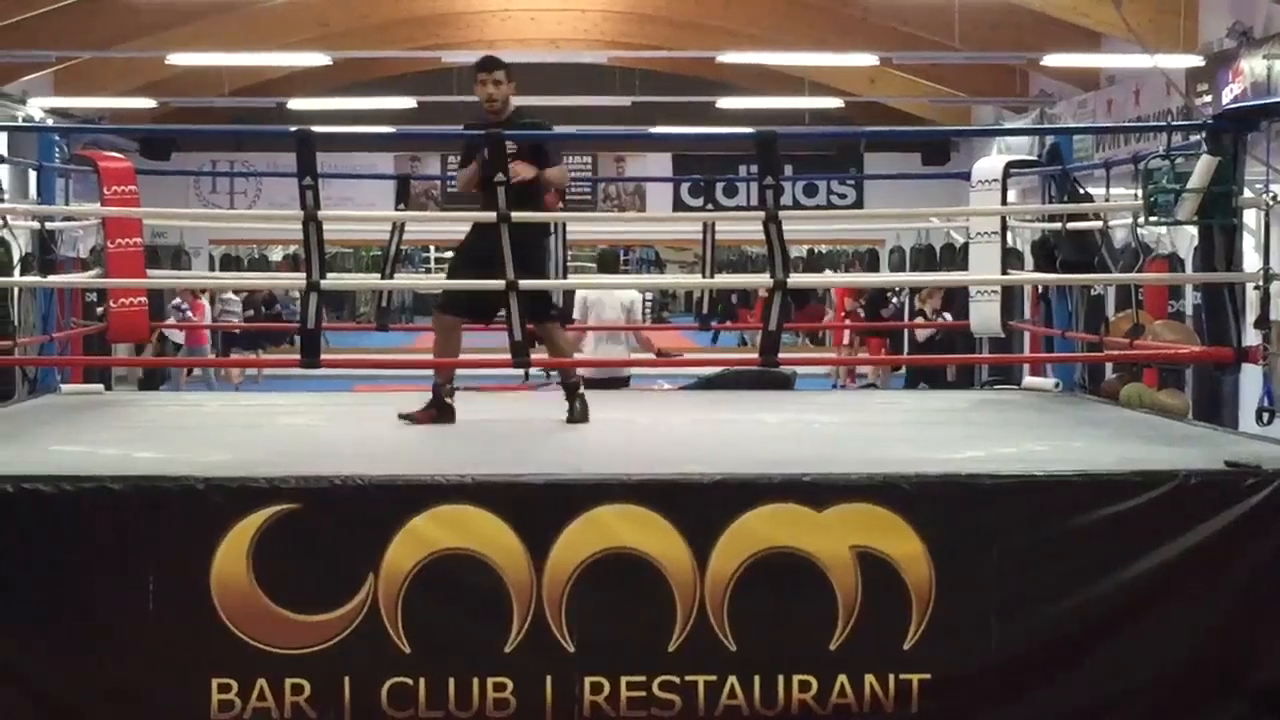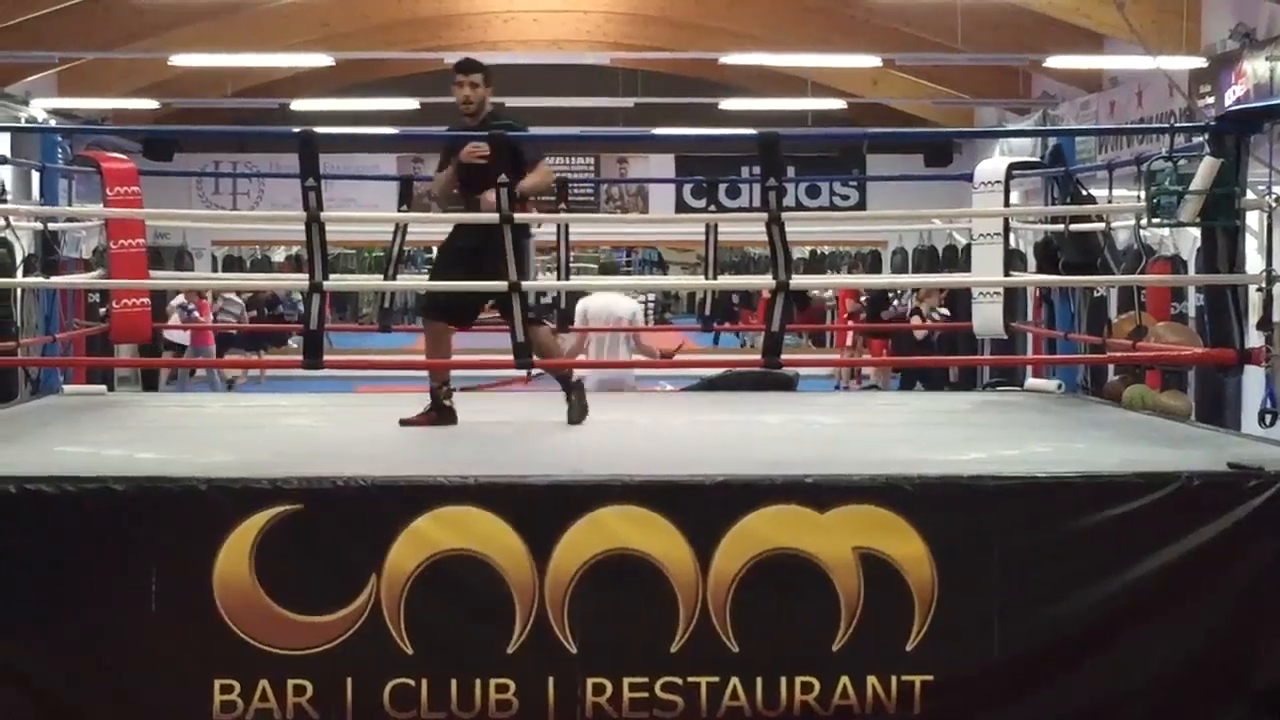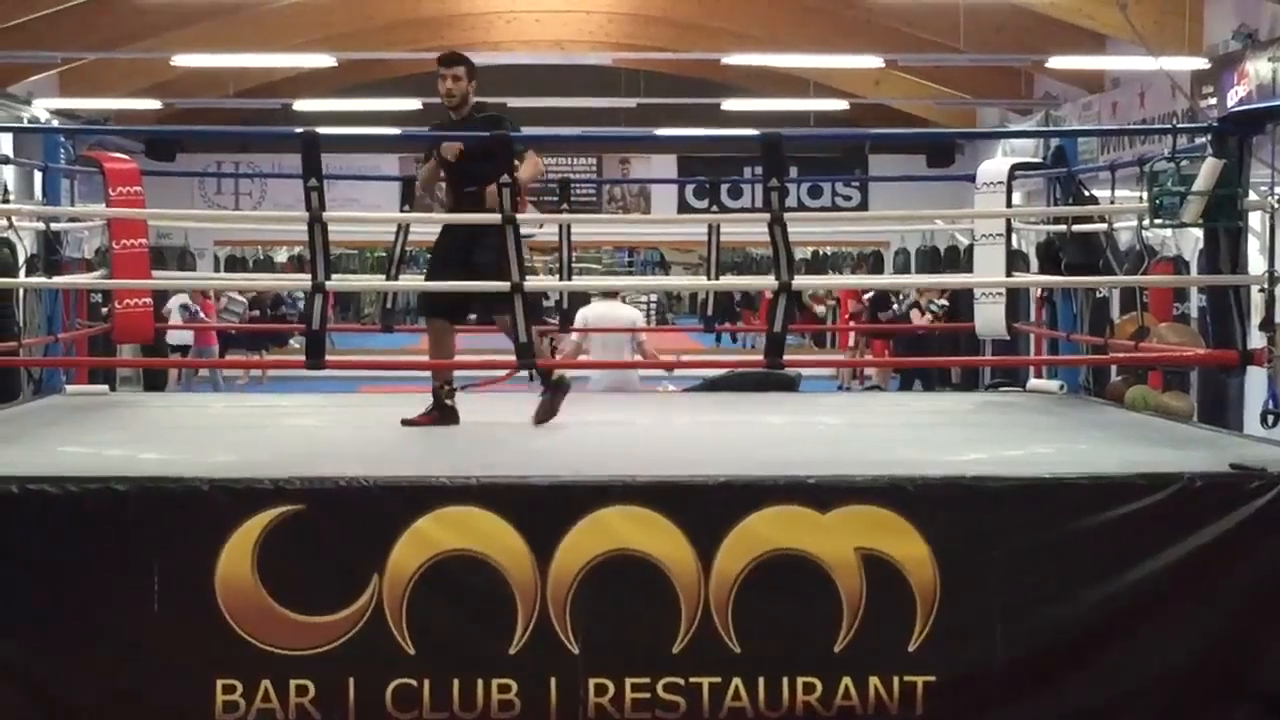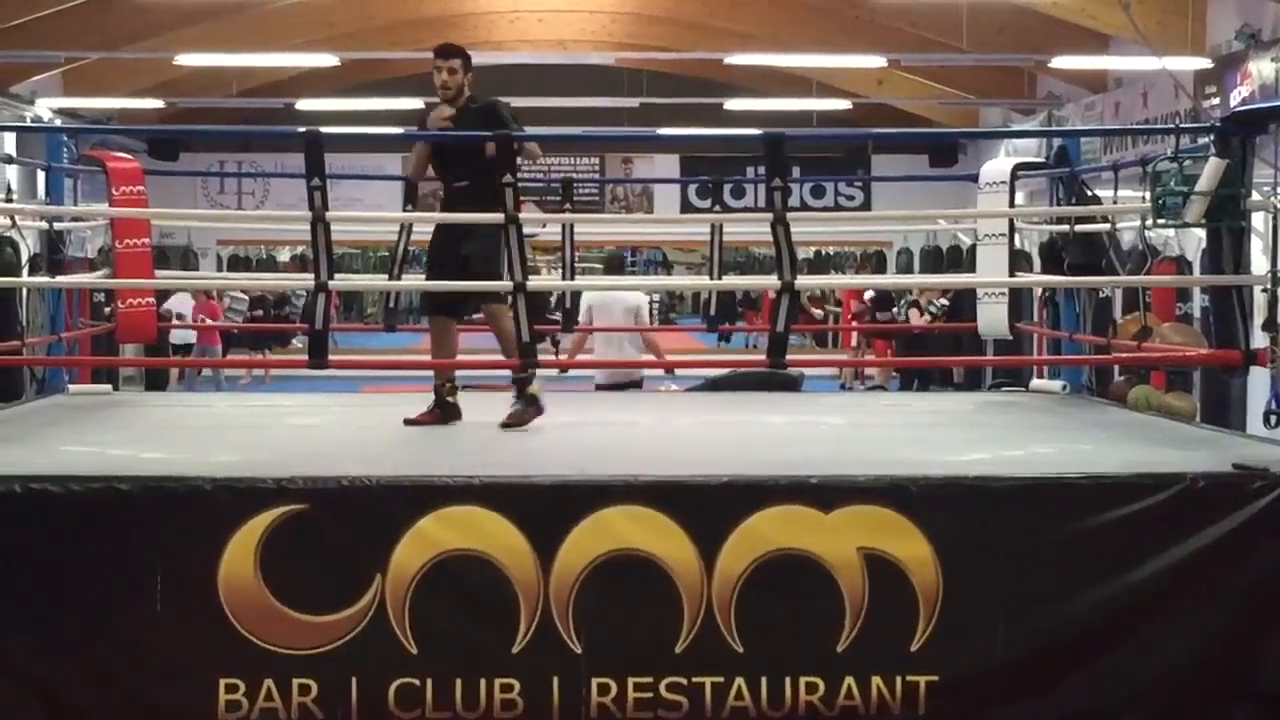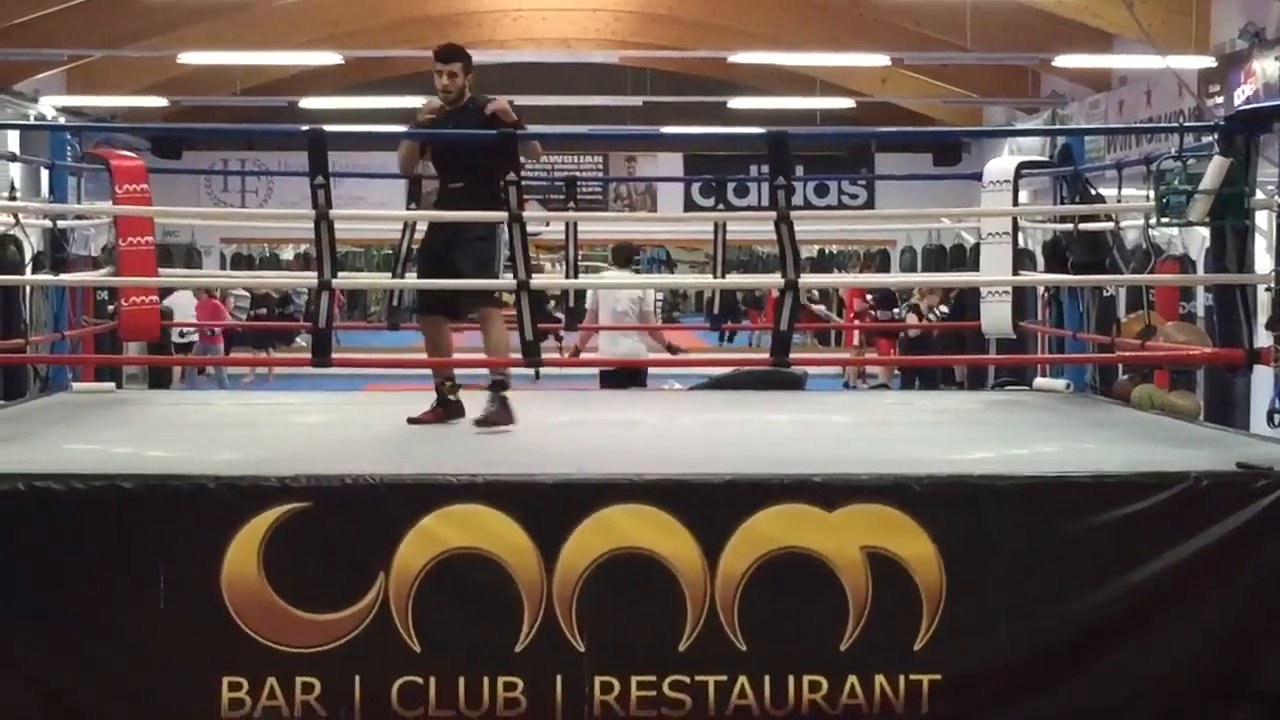
dt=0.1s
person 1, frame 1
left shoulder: (534, 127)
right shoulder: (475, 130)
left elbow: (562, 177)
right elbow: (463, 186)
left wrist: (535, 172)
right wrist: (481, 159)
left hip: (526, 231)
right hip: (486, 232)
left knee: (544, 319)
right knee: (448, 313)
left ankle: (574, 393)
right ankle: (441, 402)
person 1, frame 2
left shoulder: (510, 129)
right shoulder: (454, 135)
left elbow: (544, 177)
right elbow: (439, 191)
left wrist: (509, 190)
right wrist: (458, 162)
left hip: (507, 233)
right hip: (468, 233)
left knee: (526, 321)
right knee: (435, 317)
left ankle: (573, 388)
right ankle: (440, 404)
person 1, frame 3
left shoulder: (493, 122)
right shoulder: (439, 130)
left elbow: (534, 166)
right elbow: (423, 188)
right wrist: (439, 159)
left hip: (493, 227)
right hip: (455, 228)
left knee: (503, 314)
right knee: (438, 316)
left ankle: (552, 381)
right ankle: (443, 403)
person 1, frame 4
left shoulder: (489, 111)
right shoulder: (434, 120)
left elbow: (533, 153)
right elbow: (414, 174)
right wrist: (429, 133)
left hip: (489, 219)
right hip: (452, 222)
left knee: (493, 306)
right knee: (439, 315)
left ankle: (526, 392)
right ankle: (445, 401)
person 1, frame 5
left shoulder: (488, 111)
right shoulder: (434, 118)
left elbow: (535, 151)
right elbow: (406, 168)
left wrist: (513, 120)
right wrist: (419, 125)
left hip: (482, 222)
right hip: (444, 222)
left knee: (483, 307)
right knee: (430, 312)
left ankle: (500, 399)
right ankle: (447, 399)
